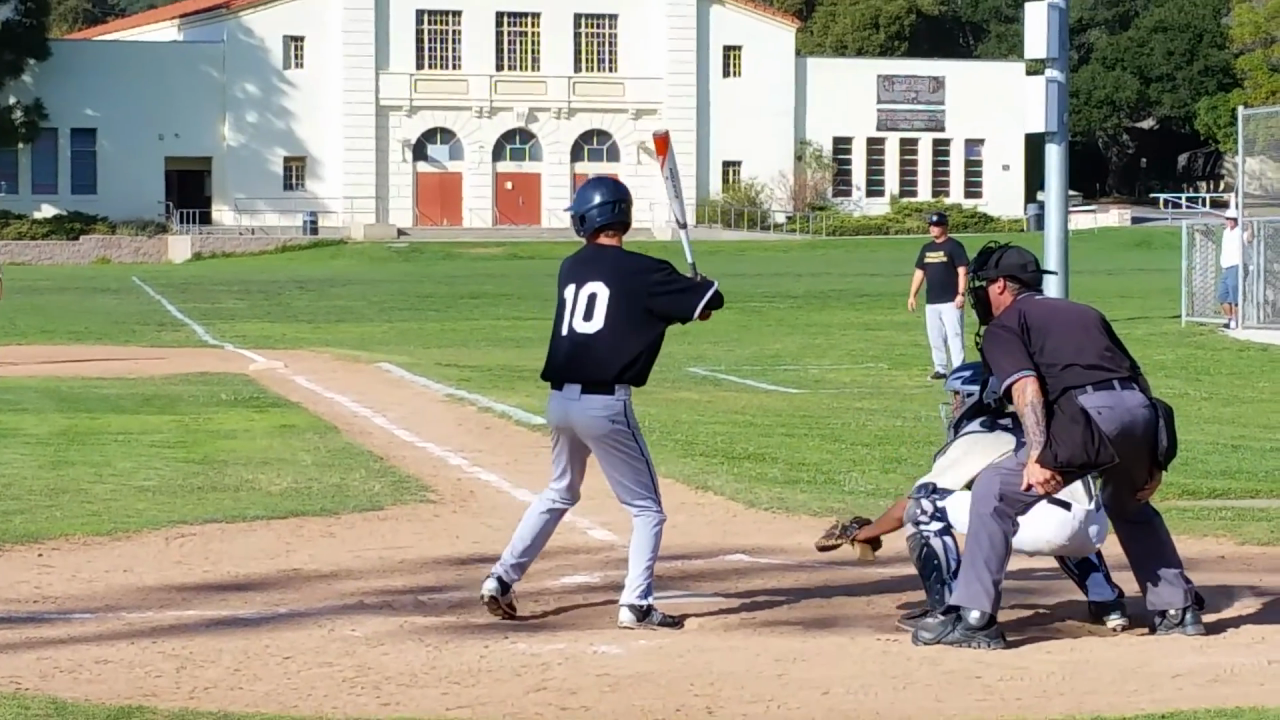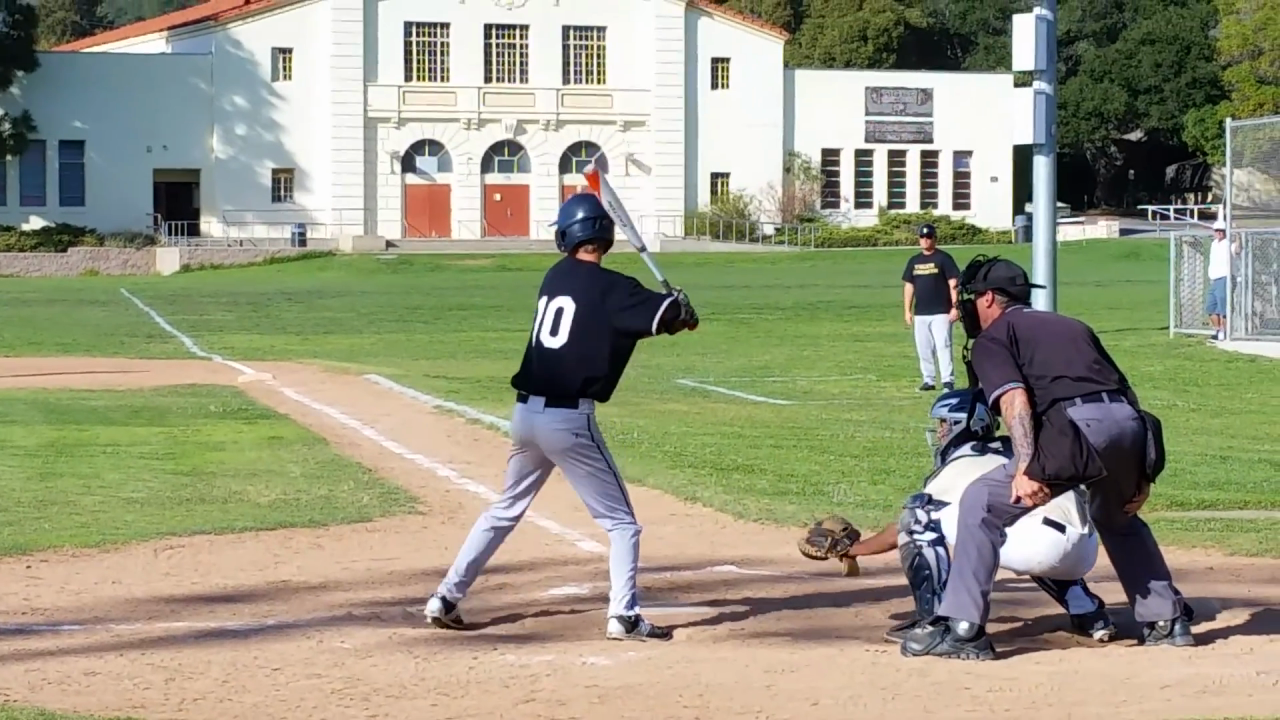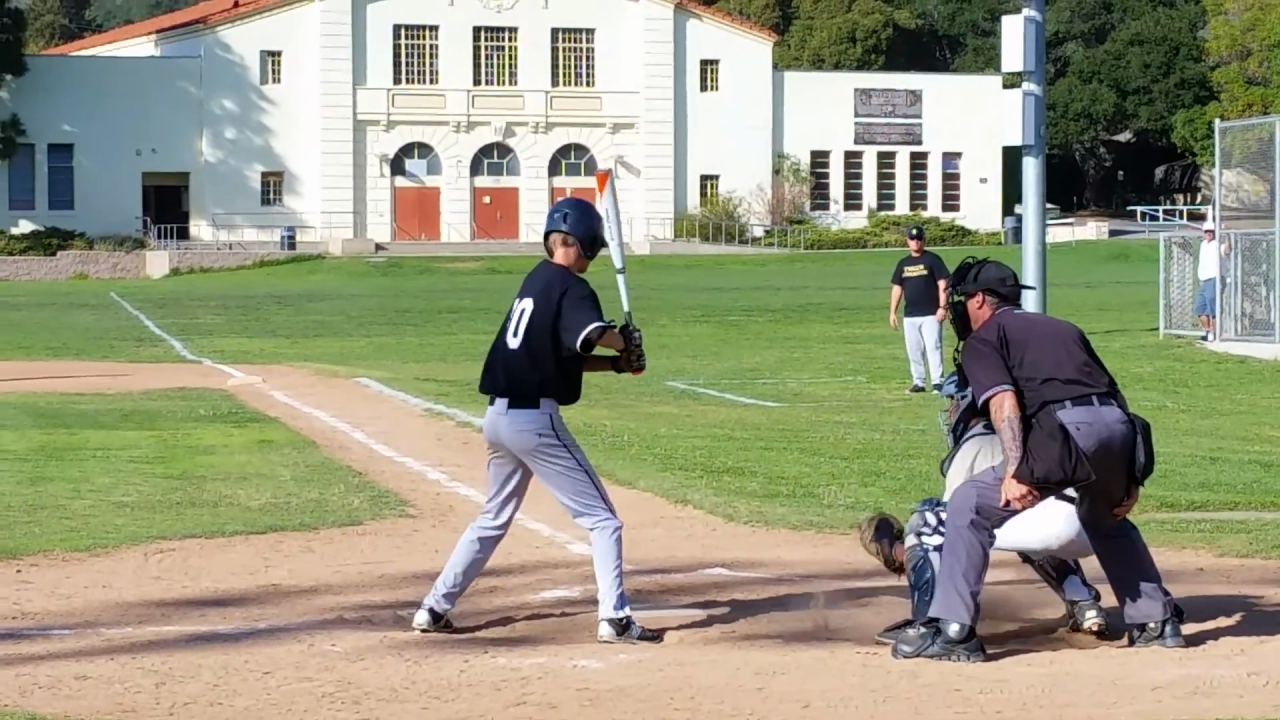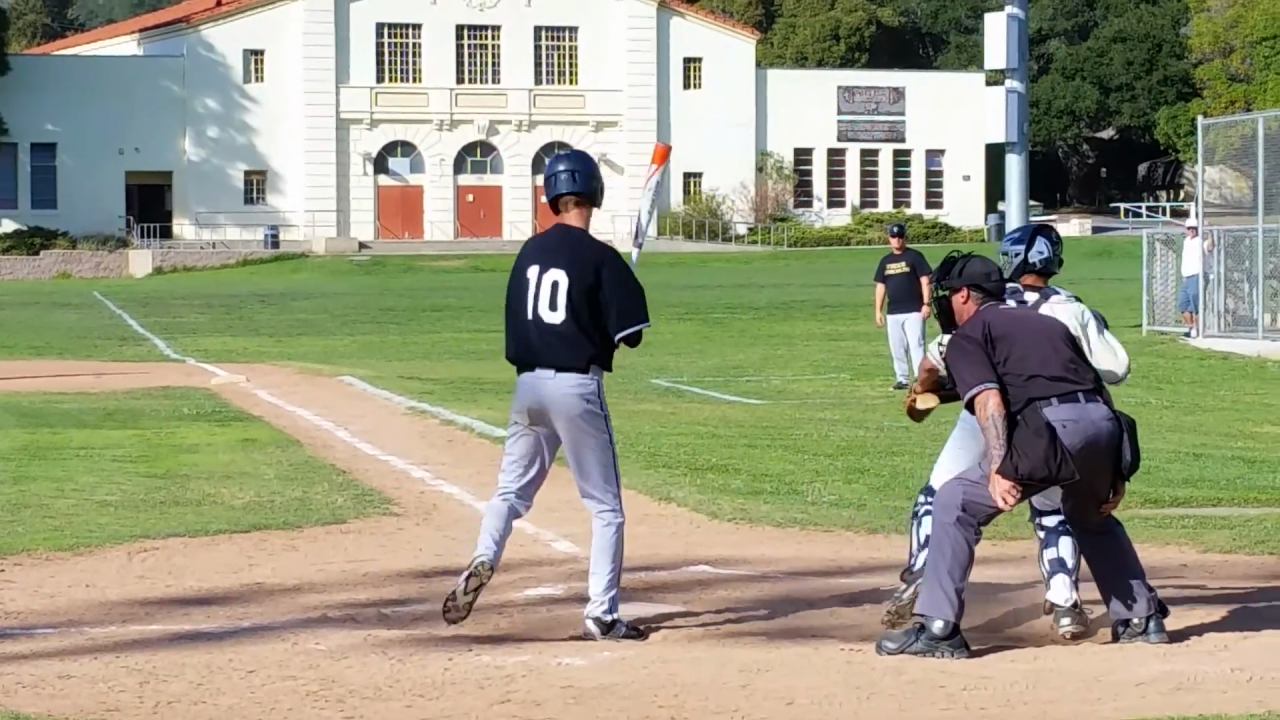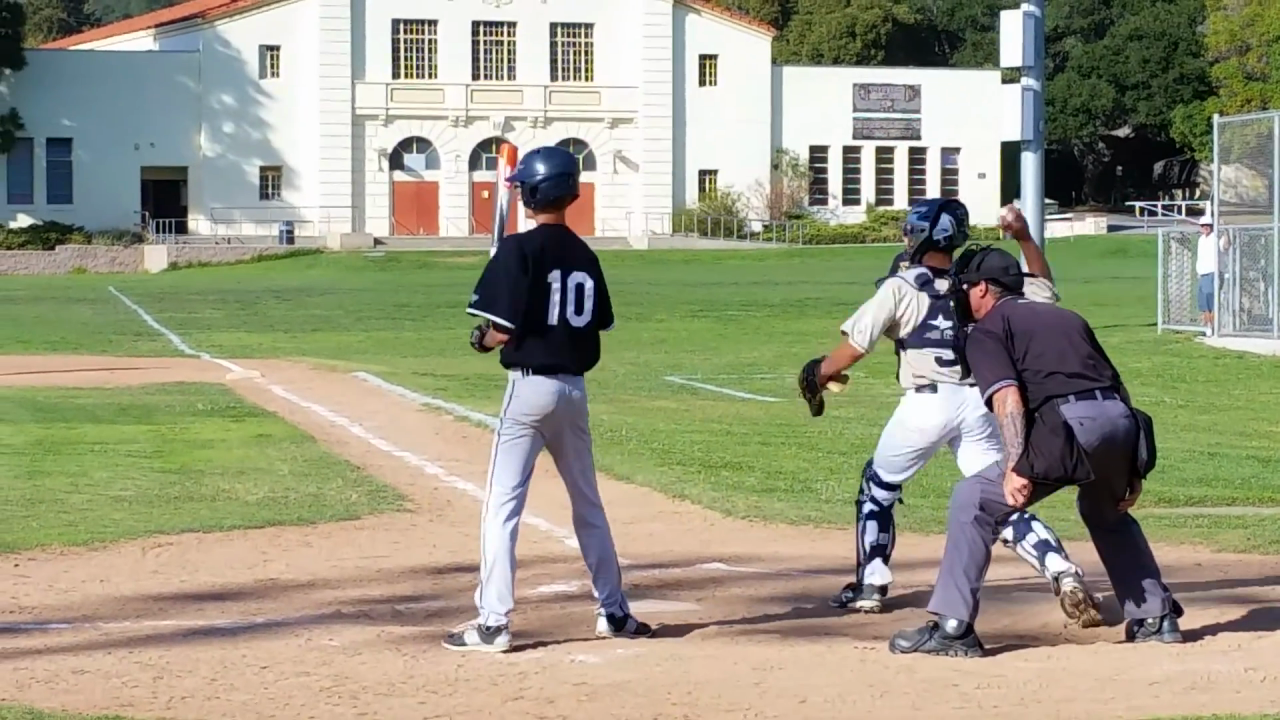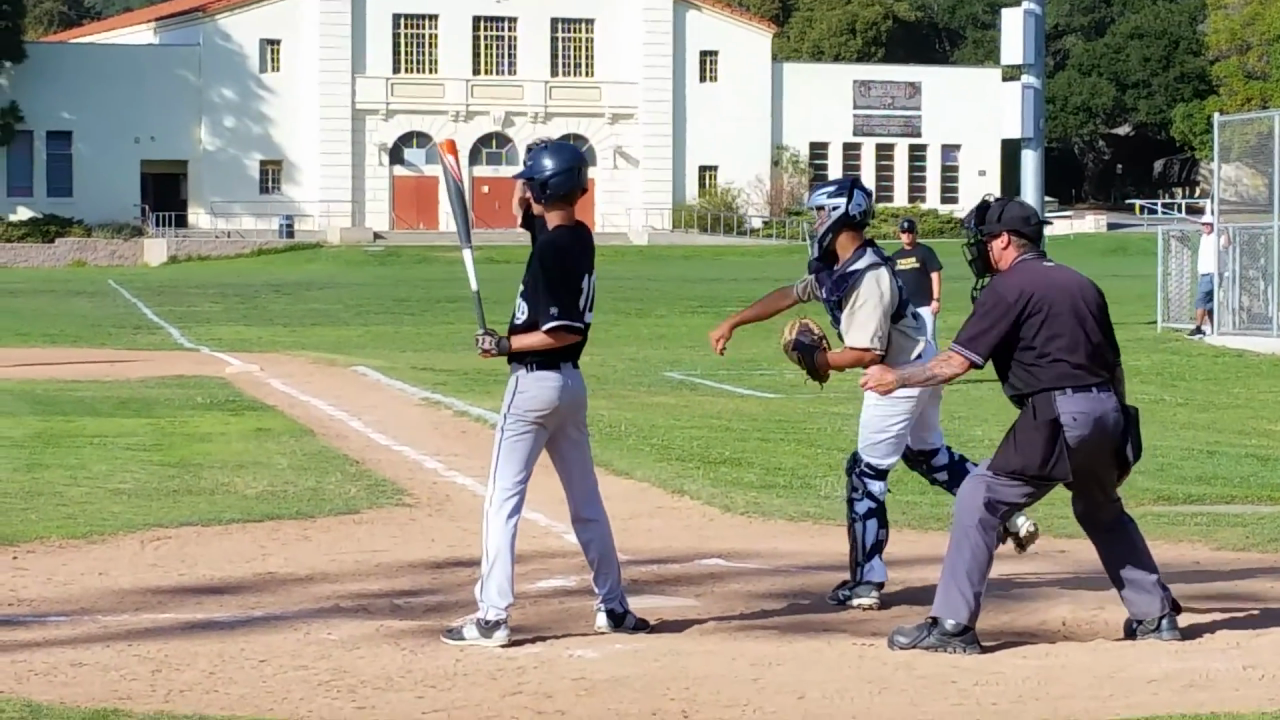
dt=0.5s
person 1, frame 1
left shoulder: (570, 267)
right shoulder: (642, 271)
right elbow: (710, 300)
left wrist: (675, 297)
right wrist: (691, 287)
left hip: (561, 400)
right hip: (605, 404)
left knee: (558, 495)
right knee: (646, 509)
left ankle: (501, 577)
right ankle: (636, 605)
person 1, frame 2
left shoulder: (555, 276)
right shoulder: (611, 286)
right elbow: (668, 314)
left wrist: (662, 319)
right wrist: (681, 311)
left hip: (526, 412)
right hip: (569, 418)
left knee: (506, 510)
right knee: (620, 521)
left ankle: (445, 597)
right ankle: (625, 616)
person 1, frame 3
left shoulder: (536, 279)
right shoulder: (571, 287)
right elbow: (589, 335)
left wrist: (617, 363)
right wrist: (625, 342)
left hip: (498, 415)
right hip: (534, 419)
left knee: (492, 519)
right knee: (602, 519)
left ankle: (434, 608)
right ankle: (614, 617)
person 1, frame 4
left shoulder: (532, 249)
right shoulder: (602, 257)
right elbow: (629, 334)
left hip: (530, 384)
right hip: (578, 387)
left knee: (511, 492)
right knee: (605, 507)
left ankle: (484, 562)
right ankle: (603, 616)
person 1, frame 5
left shoulder: (518, 249)
right shoulder: (585, 255)
left elbow: (501, 329)
left wrist: (481, 338)
left hip: (529, 388)
right hip: (573, 389)
left knee: (503, 508)
right knee: (588, 507)
left ankle: (493, 623)
right ankle: (613, 612)
person 1, frame 6
left shoulder: (550, 249)
right shoulder: (579, 238)
left elbow: (563, 332)
right elbow: (535, 216)
left wrist: (504, 344)
right wrist: (536, 175)
left hip: (533, 383)
right hip: (570, 383)
left knee: (503, 501)
right knee: (586, 501)
left ankle: (492, 617)
right ankle: (613, 608)
person 2, frame 1
left shoulder: (1003, 325)
right shoulder: (1085, 312)
left elbow: (1026, 387)
left wrist: (1038, 455)
right wrist: (1150, 459)
left hip: (1089, 416)
right hip: (1140, 412)
left knee: (993, 492)
right knee: (1130, 505)
left ankle: (974, 618)
right ankle: (1178, 609)
person 2, frame 2
left shoulder: (992, 337)
right shoulder: (1073, 325)
left elbow: (1015, 399)
left wrist: (1026, 467)
right wrist: (1138, 472)
left hip: (1078, 428)
right hip: (1130, 426)
left knee: (981, 504)
right knee: (1118, 518)
left ankle: (962, 629)
right ankle: (1166, 621)
person 2, frame 3
left shoulder: (981, 338)
right shoulder: (1064, 327)
left elbow: (1004, 402)
left wrist: (1015, 471)
right wrist: (1127, 475)
left hip: (1067, 432)
right hip: (1119, 428)
left knee: (970, 506)
right knee: (1106, 519)
left ankle: (954, 632)
right ankle: (1156, 622)
person 2, frame 4
left shoulder: (967, 334)
right shoulder: (1050, 322)
left elbow: (989, 400)
left wrist: (998, 469)
right wrist: (1114, 470)
left hip: (1053, 428)
right hip: (1104, 425)
left knee: (956, 503)
right knee: (1092, 517)
left ankle: (939, 629)
right ankle: (1141, 618)
person 2, frame 5
left shoulder: (987, 329)
right shoulder: (1066, 315)
left elbow: (1008, 397)
left wrist: (1015, 467)
right wrist: (1130, 467)
left hip: (1069, 424)
right hip: (1119, 420)
left knee: (973, 501)
right knee: (1108, 514)
left ankle: (954, 626)
right ankle: (1156, 616)
person 2, frame 6
left shoulder: (1008, 287)
right shoulder: (1083, 285)
left elbow: (956, 360)
right elbow: (1114, 365)
left wrist: (897, 377)
right wrist: (1118, 442)
left hip: (1057, 417)
right hip: (1107, 411)
left knee: (978, 499)
right knee: (1102, 512)
left ankle: (952, 626)
right ankle: (1156, 614)
person 3, frame 1
left shoulder: (973, 440)
right shoulder: (1024, 425)
left elbow: (914, 500)
left wrist: (868, 530)
left hip: (1051, 521)
right hip: (1093, 525)
left knee: (925, 504)
right ankle: (1107, 604)
person 3, frame 2
left shoulder: (959, 466)
right shoulder: (1014, 451)
left elbow: (915, 526)
left wrist: (857, 548)
left hip: (1047, 544)
right hip: (1084, 549)
left knee: (920, 513)
right ankle: (1089, 614)
person 3, frame 3
left shoulder: (971, 448)
left wrist: (903, 553)
left hip: (1054, 519)
right hip: (1082, 526)
left knee: (929, 519)
right ankle: (1085, 605)
person 3, frame 4
right shoulder: (1071, 310)
left elbow: (935, 360)
right elbow: (1117, 369)
left wrist: (922, 388)
right wrist: (1113, 347)
left knee: (937, 498)
right knee: (1053, 513)
left ankle: (922, 574)
right ankle: (1064, 606)
person 3, frame 5
left shoulder: (899, 286)
left elbow: (852, 348)
right elbow: (1041, 286)
left wrist: (819, 375)
left hip: (926, 406)
right hip: (978, 402)
left knee: (878, 486)
left ankle: (870, 587)
right ankle: (1064, 577)
person 3, frame 6
left shoulder: (867, 276)
right shoulder: (834, 267)
left elbow: (867, 352)
right elbow: (789, 294)
left wrist: (819, 360)
right wrist: (735, 321)
right hip: (920, 367)
left knee: (868, 477)
right knee: (930, 454)
left ankle: (866, 585)
right ankle: (1007, 517)
